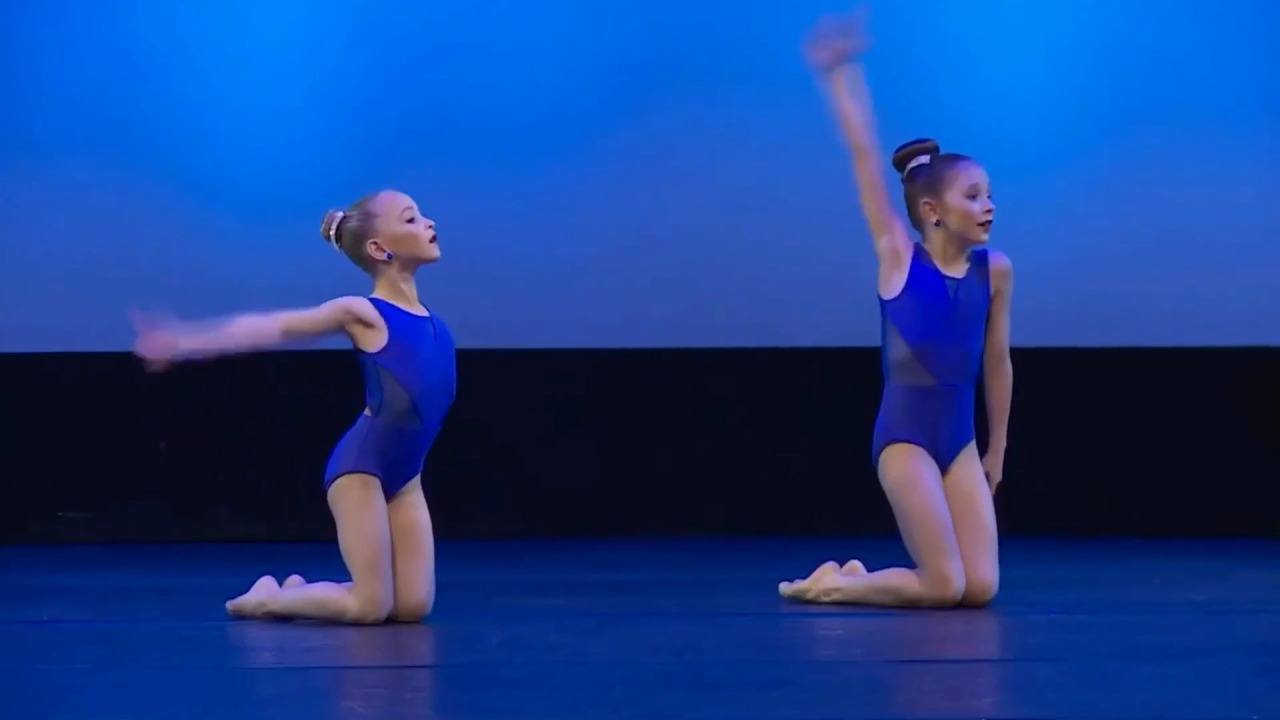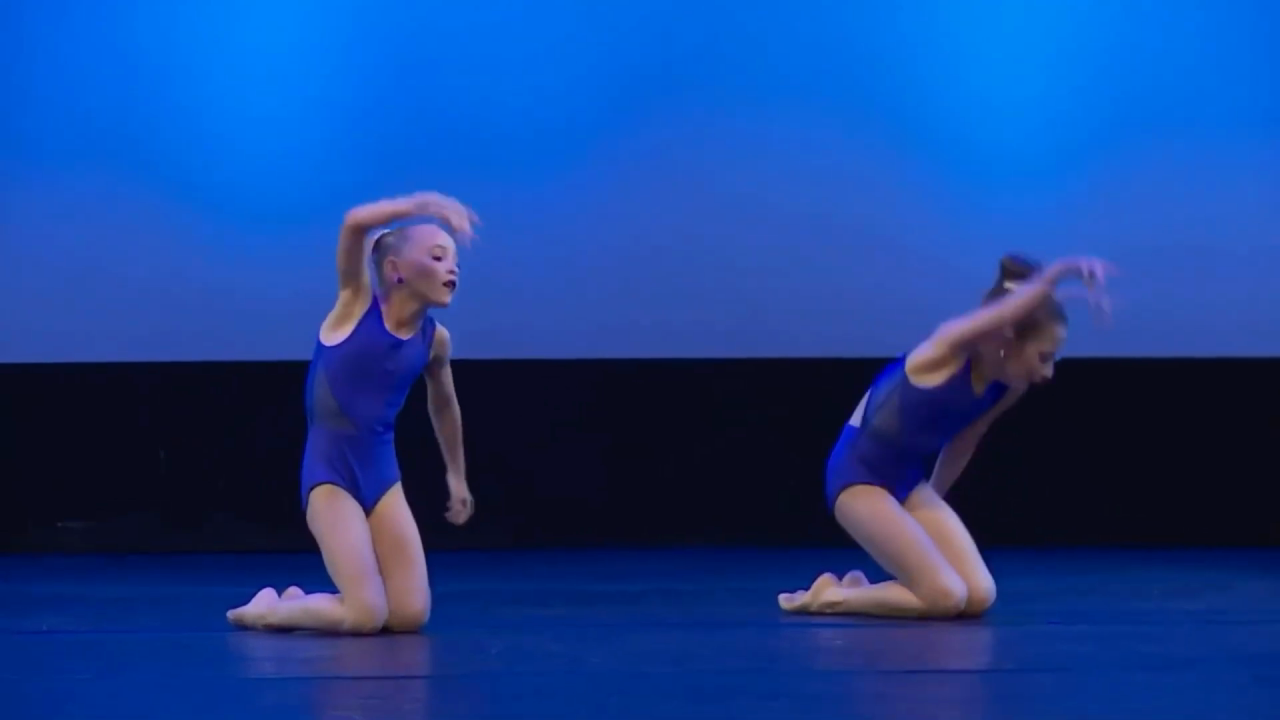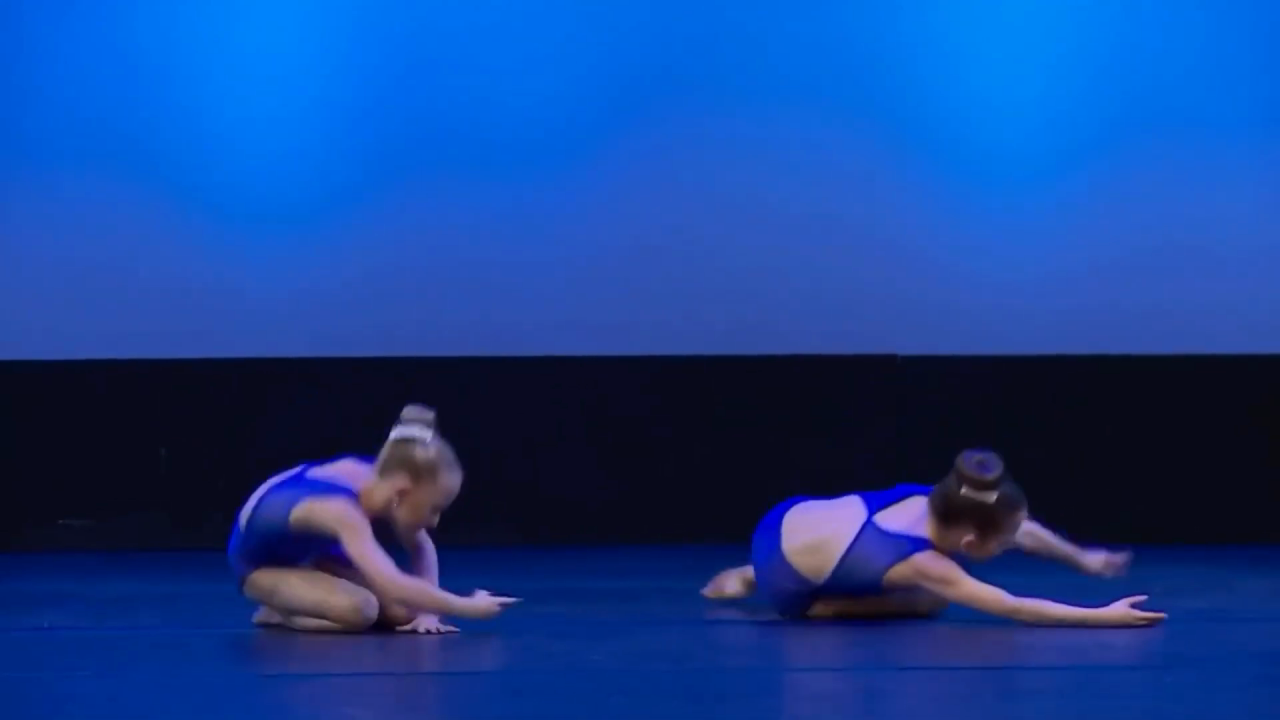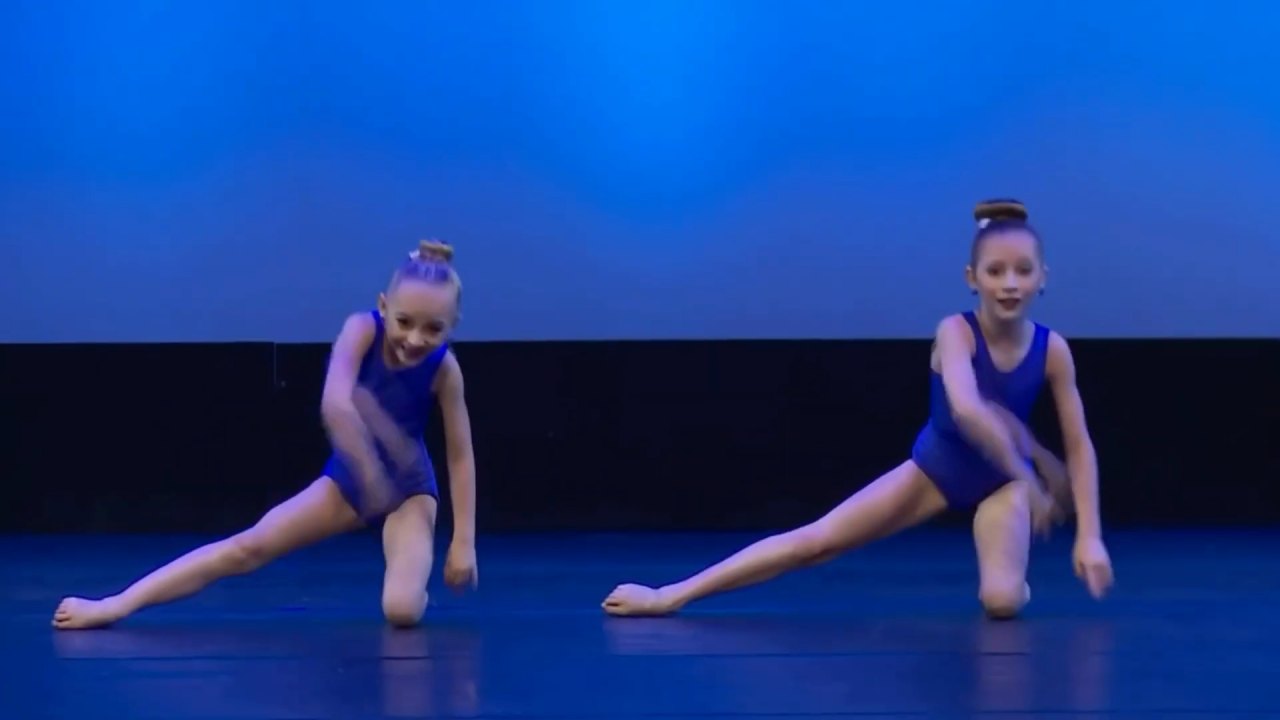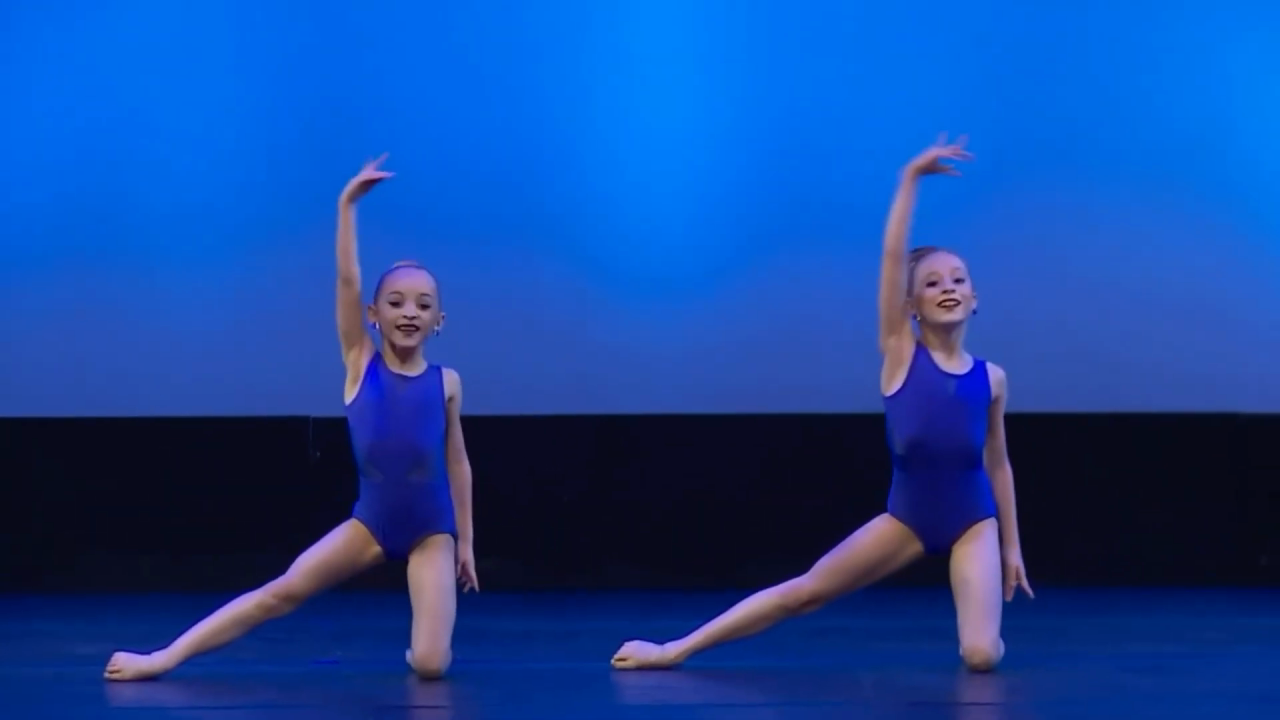
dt=1s
person 1, frame 1
left shoulder: (995, 271)
right shoulder: (897, 256)
left elbow: (997, 364)
right elbow: (863, 155)
left wrist: (996, 451)
right wrist: (842, 70)
left hip: (960, 441)
right hip: (904, 437)
left knee: (982, 588)
right knee: (944, 588)
left ankle: (857, 576)
right ankle: (830, 585)
person 1, frame 2
left shoulder: (1008, 387)
right shoulder: (949, 349)
right elbow: (1014, 306)
left wrist: (931, 505)
left hip: (908, 480)
right hip: (858, 476)
left knee: (980, 596)
right knee: (948, 597)
left ankle: (862, 590)
right ankle: (832, 596)
person 1, frame 3
left shoulder: (929, 503)
right shoulder: (923, 563)
left elbow: (1017, 527)
right elbow: (1011, 607)
left wrist: (1083, 558)
right wrist: (1099, 615)
left hip: (785, 522)
right hip: (784, 587)
right knee: (931, 600)
person 1, frame 4
left shoulder: (1052, 350)
right shoulder: (956, 332)
left elbow: (1078, 445)
right elbow: (966, 409)
left wrist: (1089, 535)
right wrist: (1026, 471)
left hip: (1002, 478)
right hip: (935, 467)
left knee: (1003, 599)
right knee: (815, 541)
left ankle: (1013, 577)
right ankle: (671, 595)
person 1, frame 5
left shoulder: (992, 377)
right shoulder: (899, 353)
left elbow: (998, 462)
right elbow: (893, 255)
left wrist: (1012, 546)
right wrist: (911, 177)
left hip: (974, 523)
right hip: (906, 518)
left knee: (982, 655)
right knee: (804, 592)
left ankle: (982, 632)
right ankle: (674, 650)
person 2, frame 1
left shoulder: (425, 318)
right shoulder: (363, 312)
right elbow: (272, 327)
right wrist: (187, 341)
left hip: (405, 475)
right hip: (361, 468)
left knee: (414, 607)
right knee: (371, 607)
left ankle: (301, 590)
right ankle: (269, 597)
person 2, frame 2
left shoulder: (435, 340)
right shoulder: (356, 304)
left elbow: (444, 408)
right elbow: (353, 224)
left wrist: (457, 476)
right wrist: (425, 203)
left hip: (382, 473)
right hip: (330, 472)
left knee: (411, 616)
right knee: (366, 617)
left ankle: (298, 602)
right ankle: (267, 610)
person 2, frame 3
left shoulder: (370, 478)
right shoulder: (343, 512)
left elbow: (422, 550)
right elbow: (396, 587)
left wrist: (427, 611)
right wrist: (467, 607)
left hip: (306, 546)
right hip: (260, 566)
left knee: (404, 612)
right knee: (360, 611)
left ankle: (294, 603)
right ankle: (279, 613)
person 2, frame 4
left shoulder: (444, 368)
right shoulder: (362, 329)
left elbow: (460, 455)
right elbow: (336, 401)
left wrist: (463, 542)
right wrist: (369, 466)
left hip: (409, 492)
right hip: (346, 479)
left knee: (403, 609)
right knee: (248, 547)
left ankle: (413, 587)
right ankle: (116, 605)
person 2, frame 5
left shoulder: (446, 382)
right shoulder: (361, 364)
left elbow: (457, 462)
right elbow: (347, 282)
left wrist: (466, 542)
right wrist: (349, 203)
left hip: (433, 531)
right hip: (370, 522)
left knee: (431, 663)
right knee: (282, 592)
left ankle: (423, 640)
right ankle: (164, 657)
